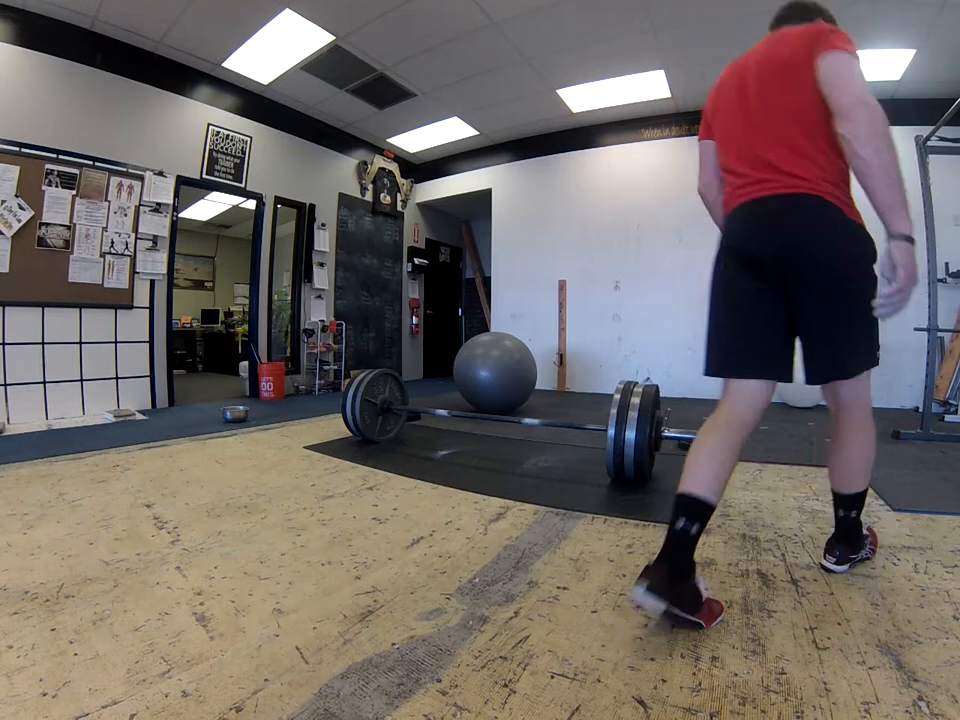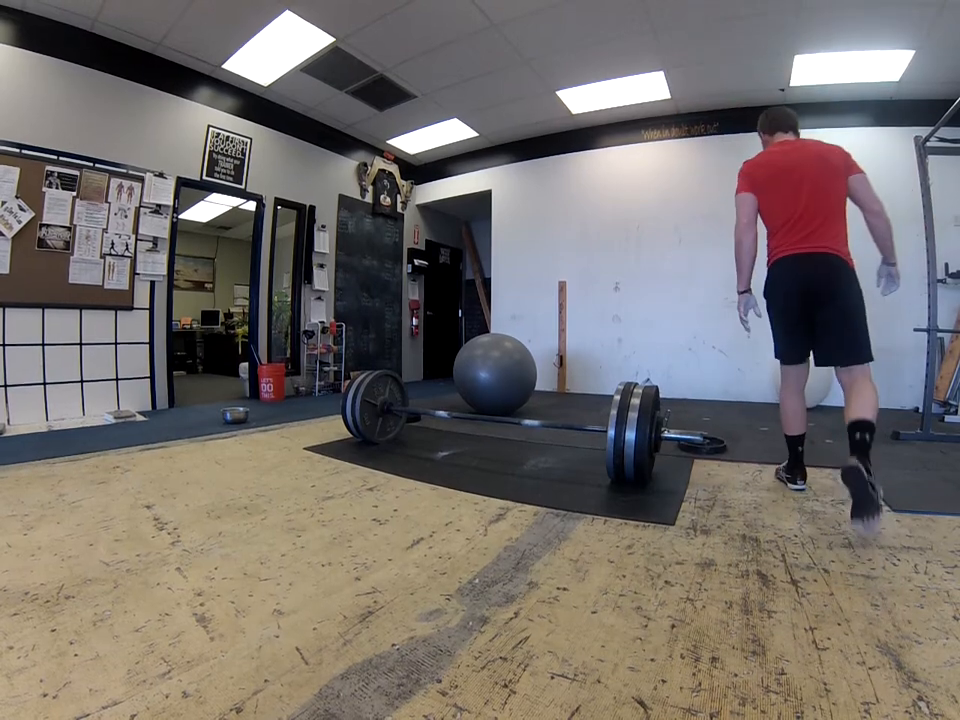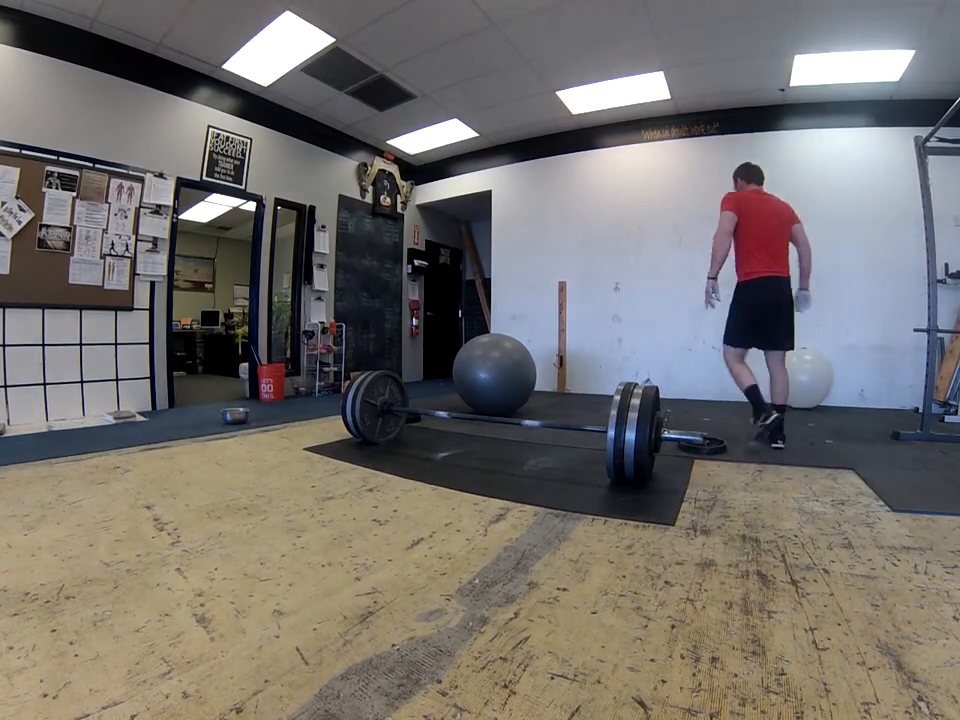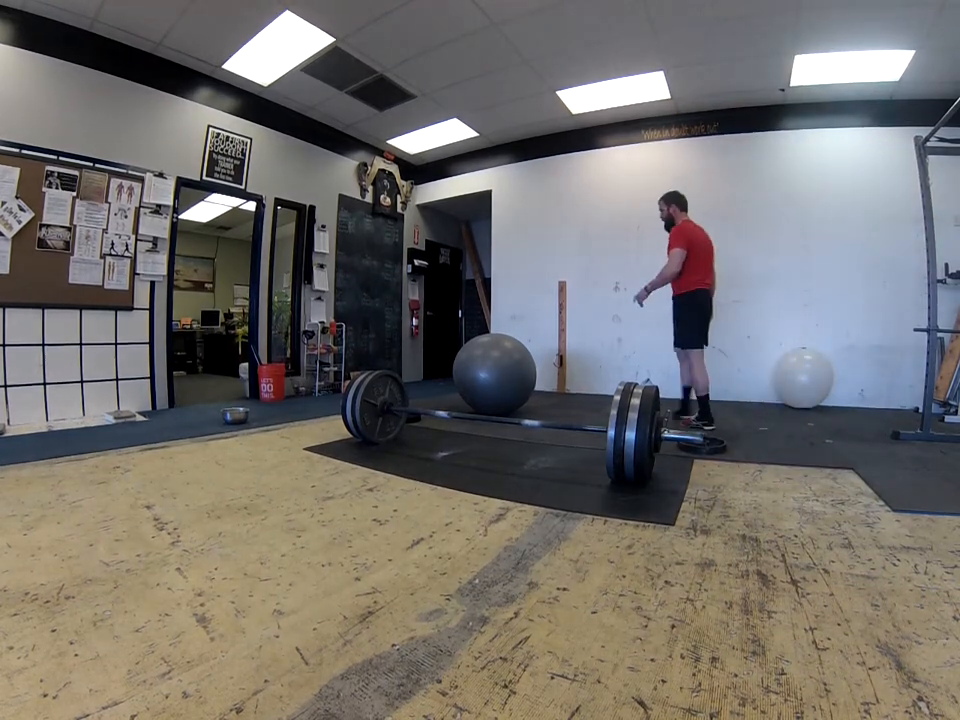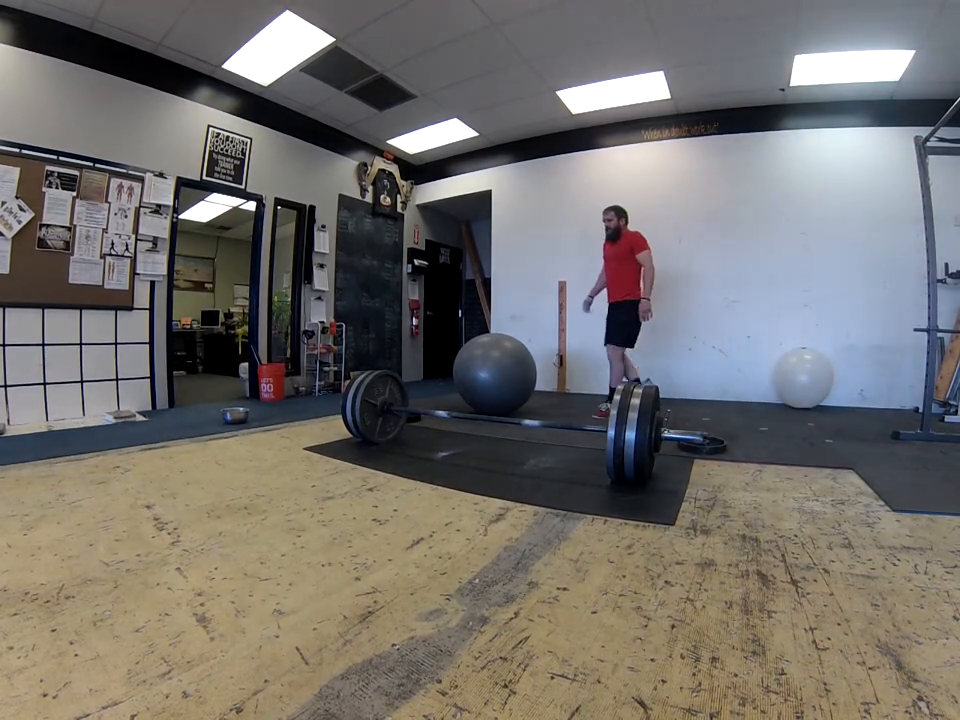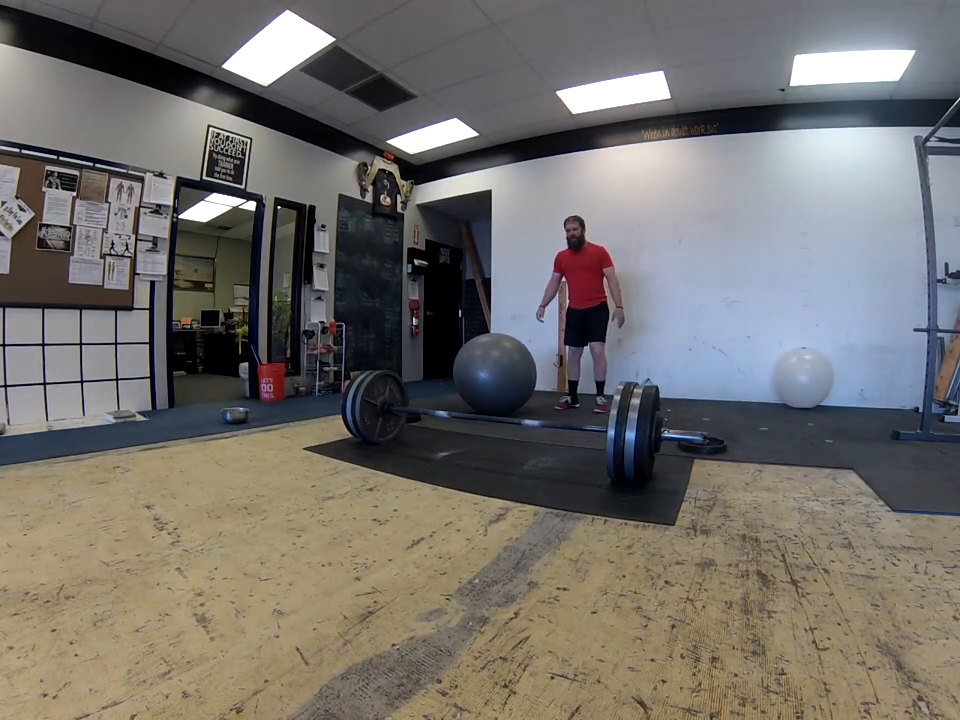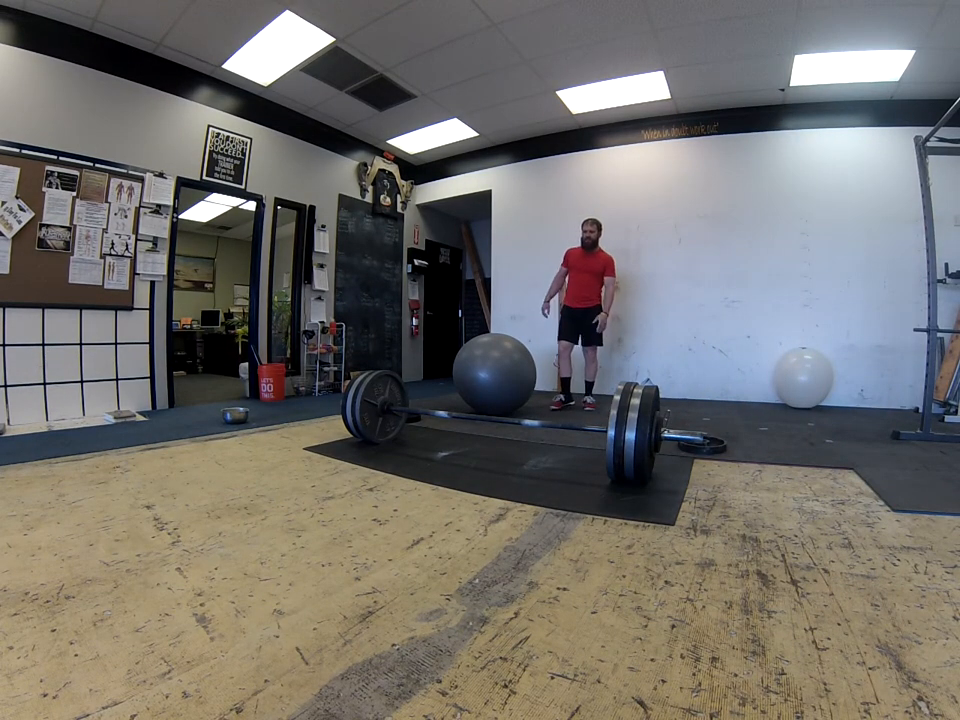
dt=0.7s
person 1, frame 1
left shoulder: (729, 79)
left elbow: (709, 185)
right elbow: (858, 116)
right wrist: (900, 233)
left hip: (746, 233)
right hip: (818, 226)
left knee: (739, 407)
right knee: (850, 399)
right ankle: (847, 538)
person 1, frame 2
left shoulder: (753, 167)
right shoulder: (835, 154)
left elbow: (745, 231)
right elbow: (875, 211)
left wrist: (743, 291)
right wrist: (889, 261)
left hip: (784, 275)
right hip: (835, 271)
left knee: (793, 377)
right knee: (857, 377)
left ankle: (795, 466)
right ankle: (859, 459)
person 1, frame 3
left shoulder: (735, 200)
right shoulder: (784, 207)
left elbow: (724, 235)
right elbow: (804, 247)
left wrist: (712, 277)
right wrist: (804, 288)
left hip: (752, 288)
right hip: (781, 288)
left knee: (733, 356)
right knee: (777, 362)
left ankle: (763, 411)
right ankle: (777, 432)
person 1, frame 4
left shoulder: (680, 231)
right shoulder: (699, 232)
left elbow: (673, 268)
left wrist: (647, 289)
left hip: (688, 299)
right hip: (702, 298)
left knee: (693, 357)
right knee: (686, 354)
left ankle: (705, 416)
right ankle: (685, 406)
person 1, frame 5
left shoulder: (635, 238)
right shoulder: (608, 244)
left elbow: (648, 267)
left wrist: (645, 298)
right wrist: (591, 295)
left hip: (629, 306)
right hip: (615, 305)
left knee: (613, 354)
right knee: (618, 354)
left ankle: (611, 402)
person 1, frame 6
left shoulder: (599, 252)
right shoulder: (561, 257)
left elbow: (612, 279)
right elbow: (553, 282)
left wrist: (619, 306)
right wrist: (542, 305)
left hip: (597, 309)
right hip: (574, 311)
left knee: (597, 350)
right knee: (573, 354)
left ankle: (600, 395)
right ankle: (572, 396)
person 1, frame 7
left shoulder: (606, 259)
right shoulder: (570, 254)
left elbow: (609, 288)
right elbow: (560, 277)
left wrist: (604, 313)
right wrist: (547, 299)
left hip: (592, 311)
right hip: (569, 309)
left knee: (590, 353)
right knee: (563, 349)
left ankle: (588, 396)
right ankle: (565, 395)
